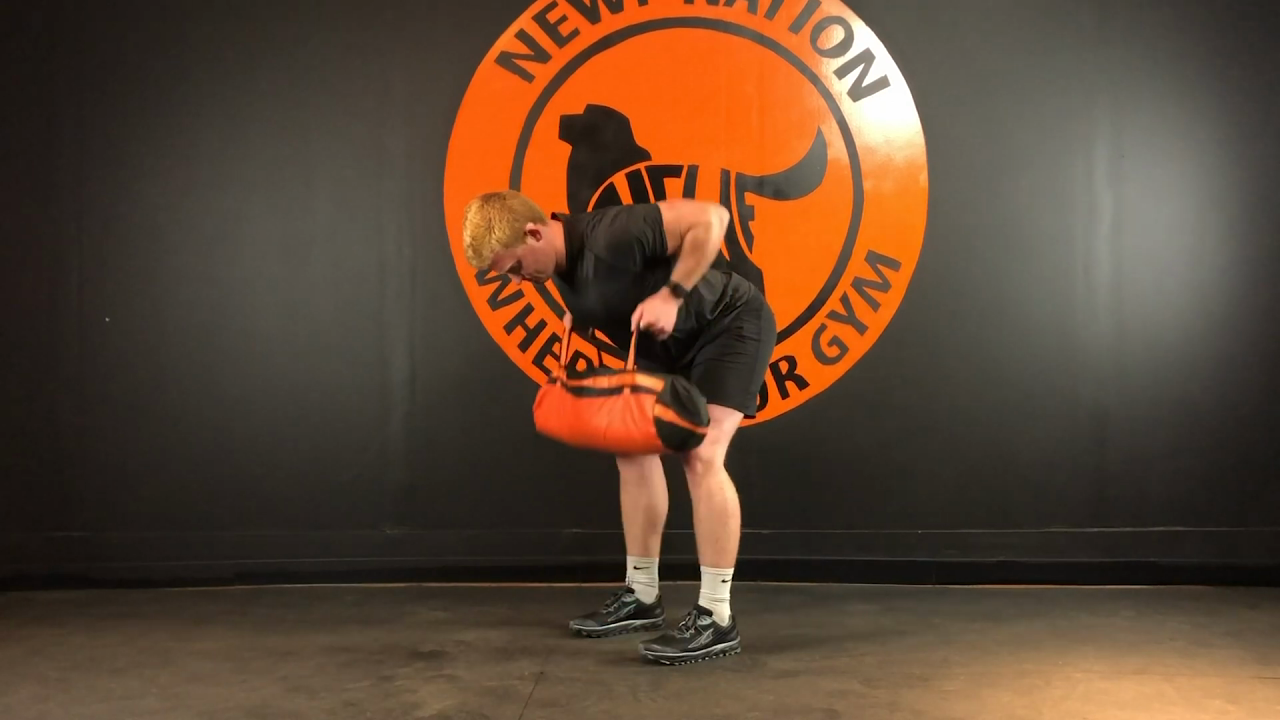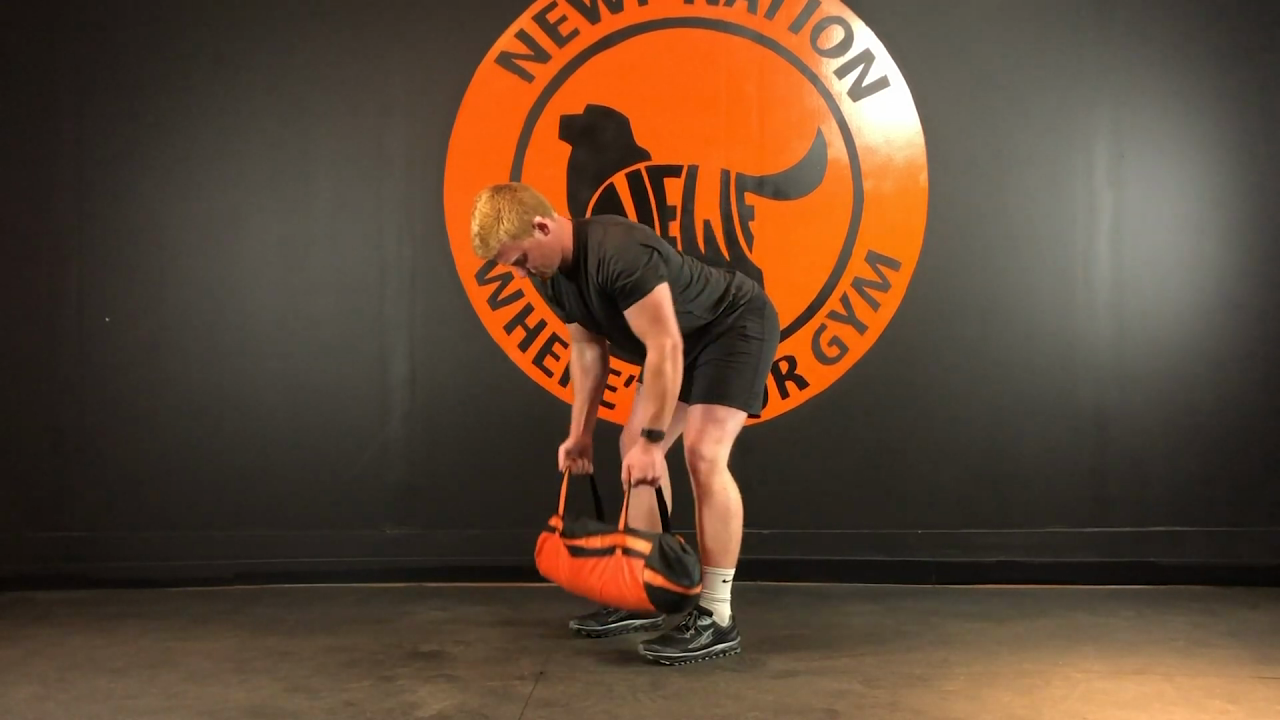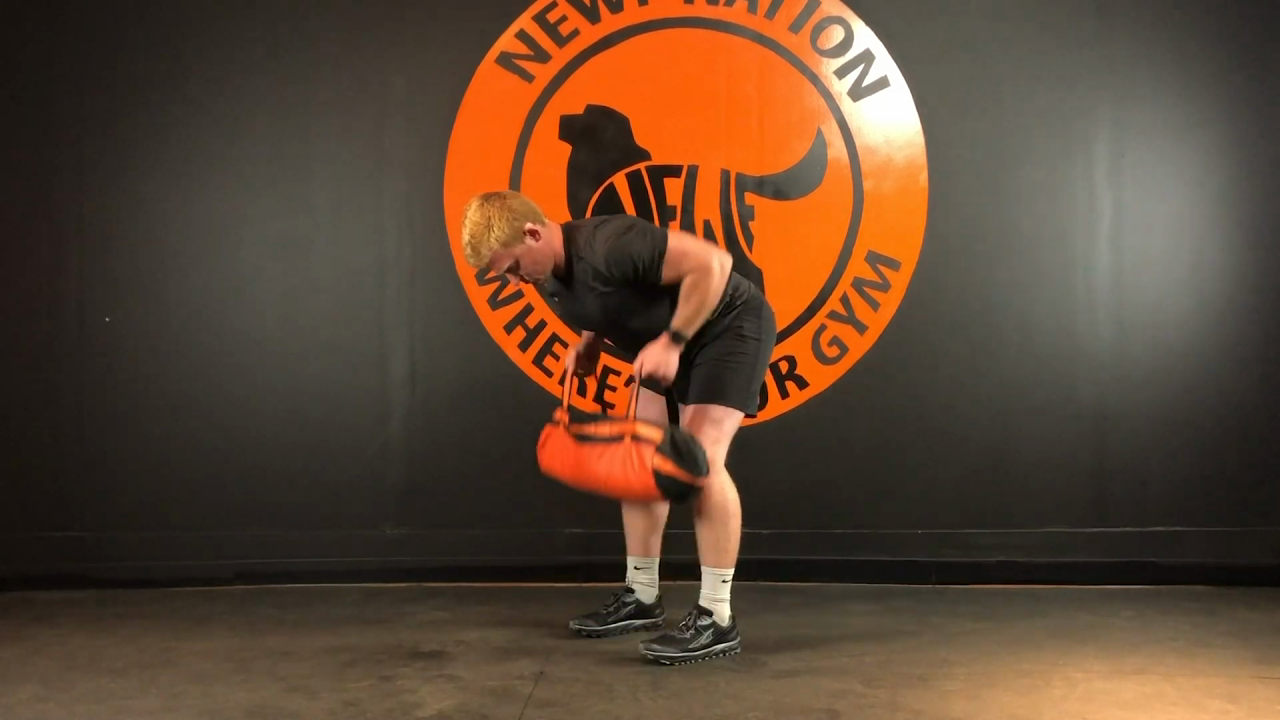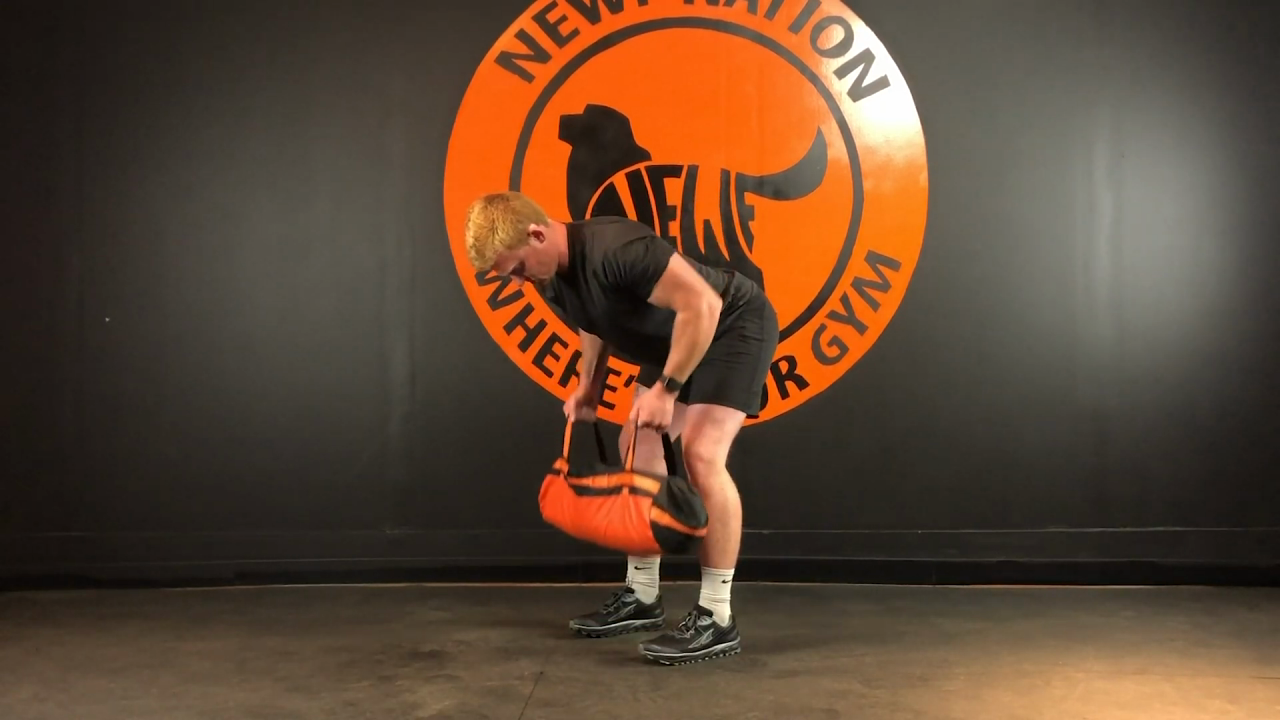
dt=1s
person 1, frame 1
left shoulder: (609, 235)
right shoulder: (558, 255)
left elbow: (711, 217)
left wrist: (672, 296)
right wrist: (582, 310)
left hip: (731, 324)
right hip: (671, 338)
left knee: (701, 455)
right knee: (635, 450)
left ankle: (716, 617)
right ankle: (642, 596)
person 1, frame 2
left shoulder: (618, 252)
right shoulder: (553, 274)
left elbow: (665, 349)
right elbow: (588, 348)
left wrist: (652, 440)
right wrist: (580, 431)
left hip: (735, 325)
right hip: (682, 338)
left knee: (704, 454)
right knee: (634, 447)
left ankle: (716, 618)
person 1, frame 3
left shoulder: (609, 247)
right shoulder: (553, 275)
left elbow: (713, 263)
left wrist: (672, 343)
right wrist: (585, 350)
left hip: (731, 324)
right hip: (674, 340)
left knee: (702, 455)
left ankle: (716, 618)
right ankle: (641, 597)
person 1, frame 4
left shoulder: (615, 249)
right shoulder: (553, 278)
left elbow: (702, 306)
left wrist: (667, 391)
right wrist: (588, 385)
left hip: (734, 324)
right hip: (674, 337)
left knee: (702, 455)
right knee: (638, 447)
left ankle: (716, 618)
right ankle: (642, 597)
